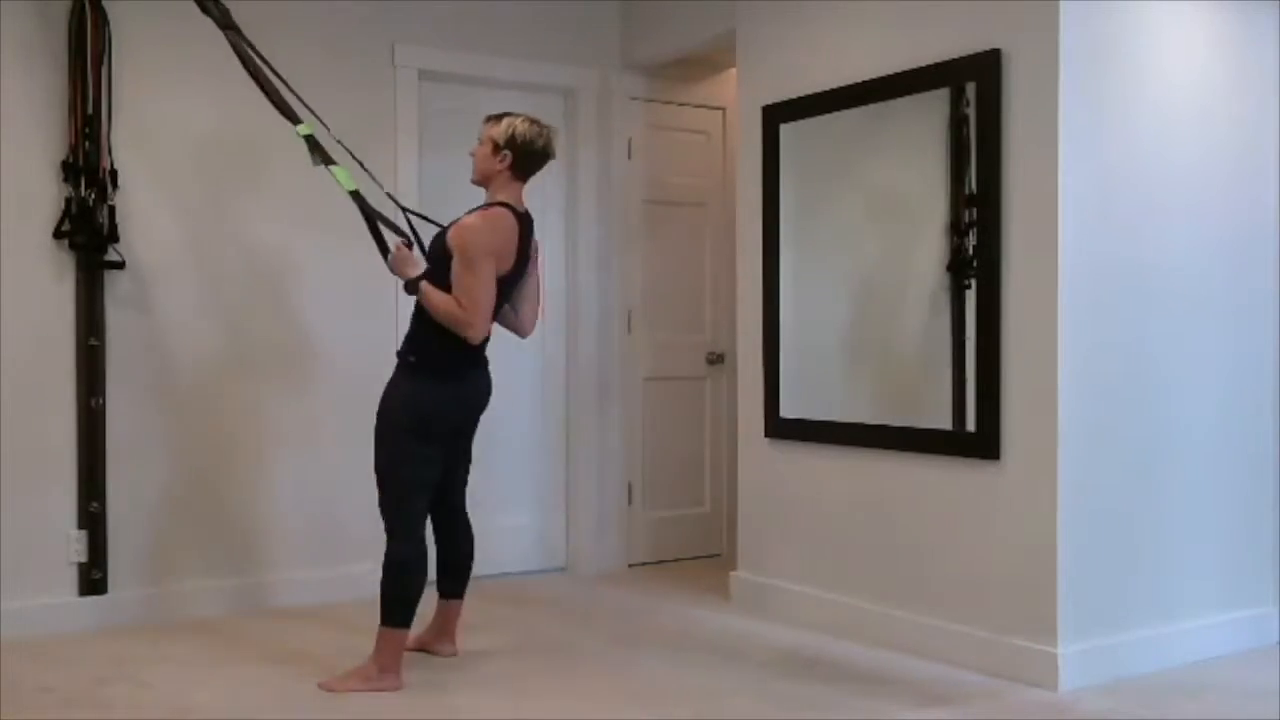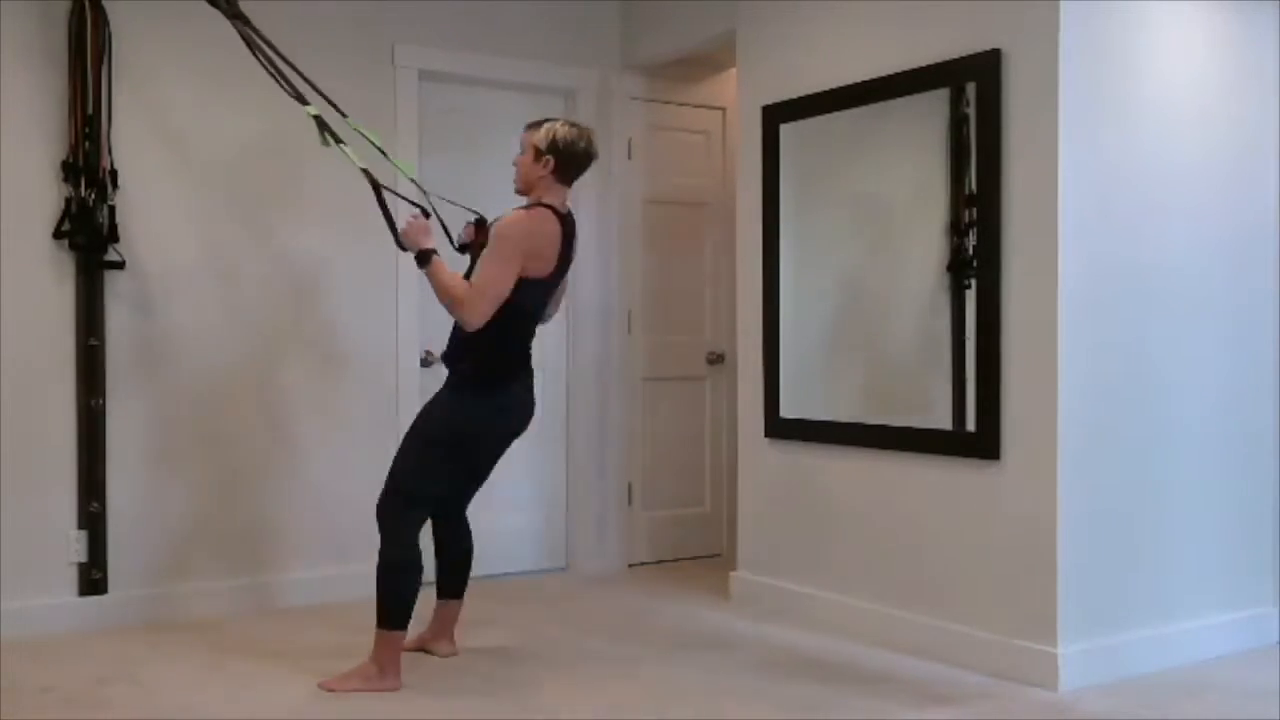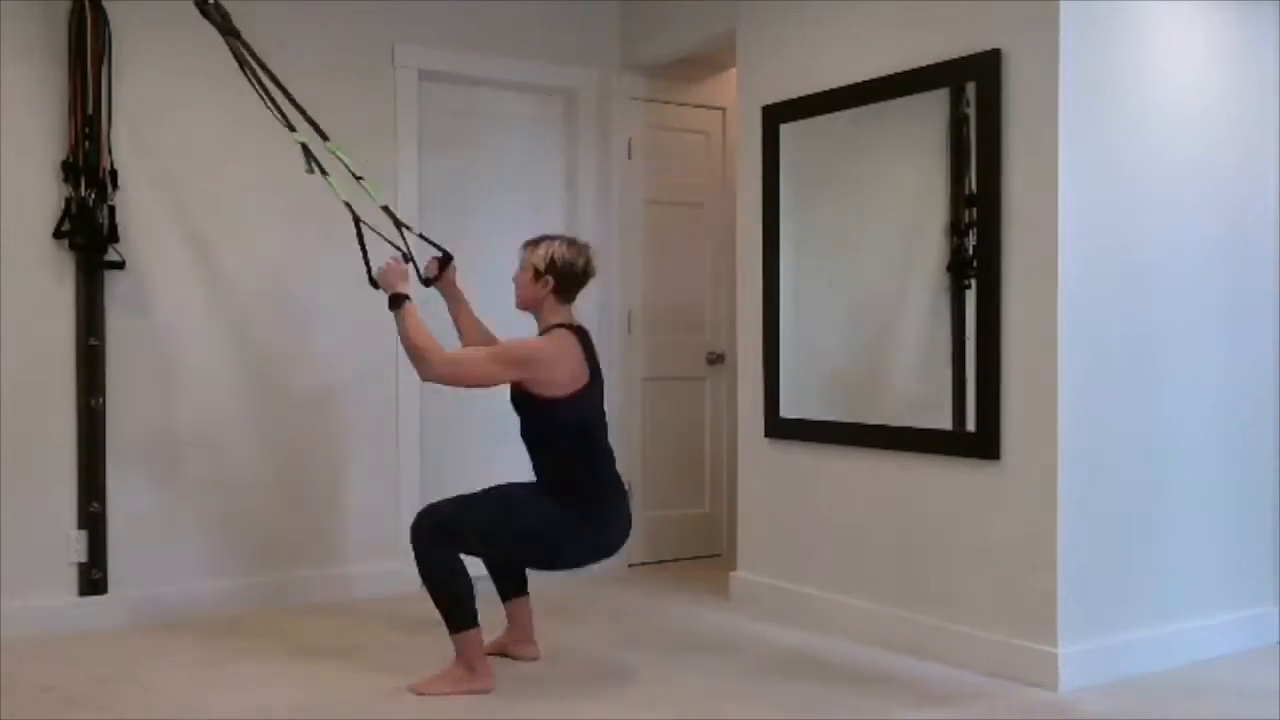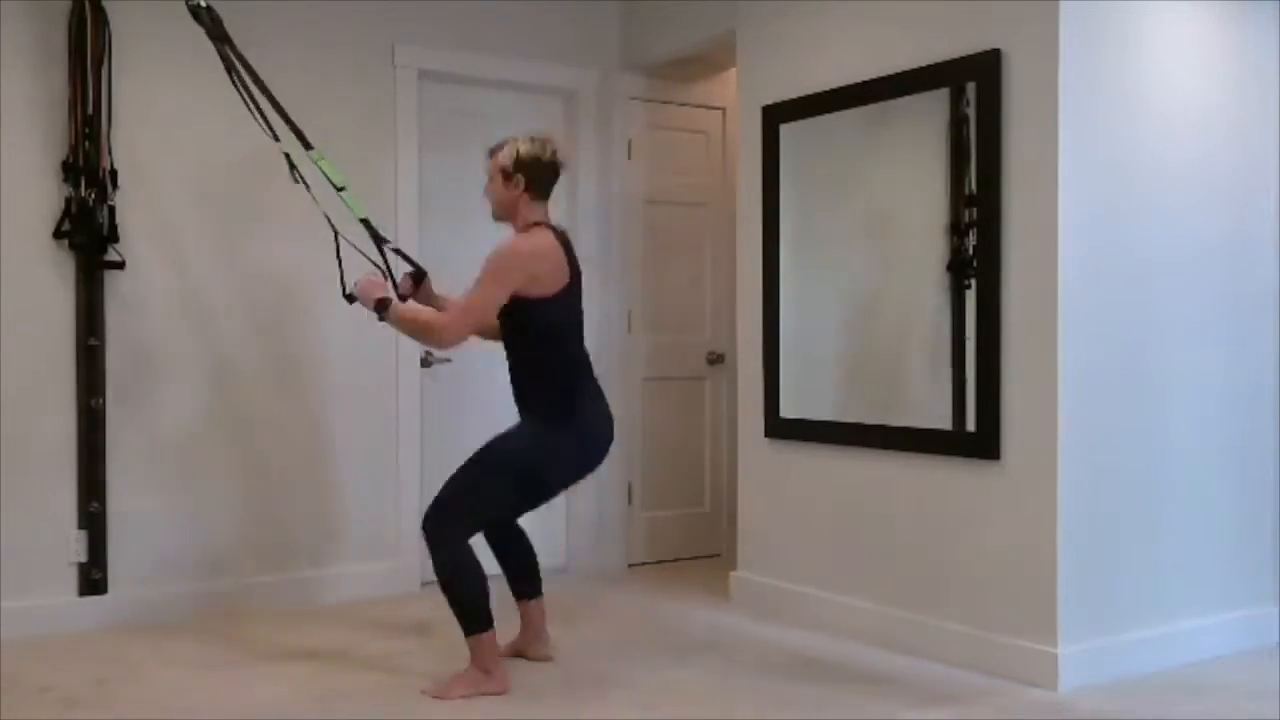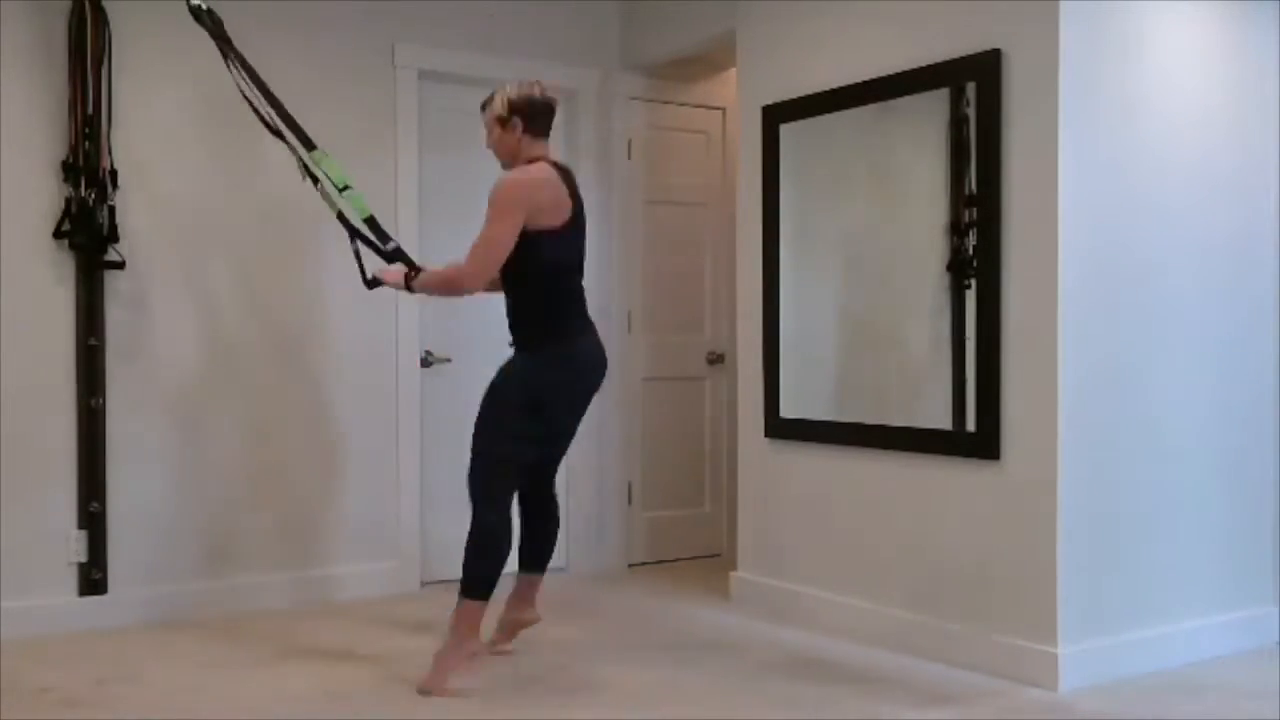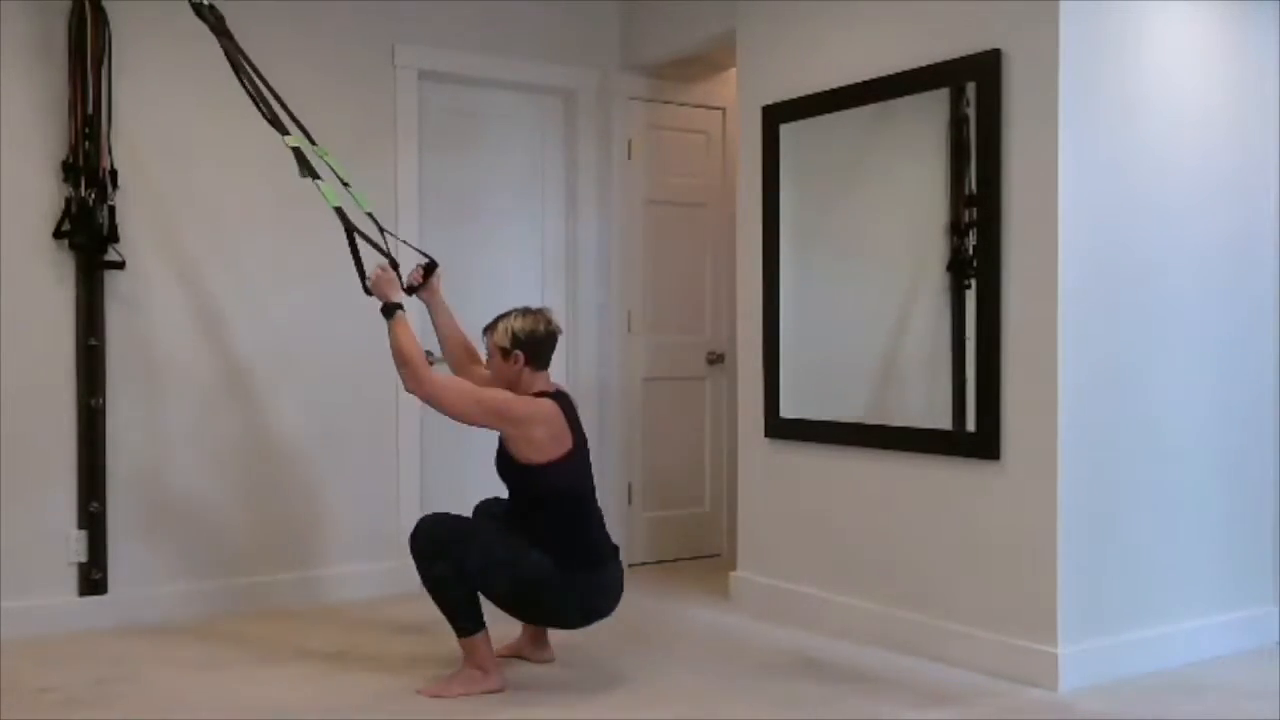
dt=0.5s
person 1, frame 1
left shoulder: (482, 228)
right shoulder: (518, 225)
left elbow: (472, 326)
right elbow: (521, 321)
left wrist: (415, 277)
left hip: (427, 388)
right hip: (462, 386)
left knee: (406, 518)
right knee: (446, 508)
left ankle: (384, 668)
right ankle: (442, 632)
person 1, frame 2
left shoulder: (525, 226)
right shoulder: (561, 227)
left elbow: (471, 314)
left wrist: (426, 252)
right wrist: (486, 243)
left hip: (476, 398)
right hip: (505, 397)
left knee: (397, 514)
right knee: (446, 507)
left ankle: (383, 666)
right ankle: (441, 632)
person 1, frame 3
left shoulder: (543, 354)
right shoulder: (566, 342)
left elbow: (440, 368)
right elbow: (489, 356)
left wrist: (400, 297)
right wrist: (451, 291)
left hip: (580, 520)
right hip: (601, 511)
left knee: (433, 529)
right knee: (487, 521)
left ankle: (468, 670)
right ankle: (520, 637)
person 1, frame 4
left shoulder: (519, 252)
right shoulder: (550, 244)
left elbow: (444, 333)
right elbow: (497, 323)
left wrist: (383, 300)
right wrist: (427, 294)
left hip: (560, 433)
right hip: (584, 425)
left knee: (444, 523)
right knee: (488, 506)
left ankle: (485, 668)
right ankle: (534, 634)
person 1, frame 5
left shoulder: (523, 183)
right shoulder: (557, 181)
left elbow: (472, 278)
left wrist: (408, 277)
right wrist: (427, 274)
left hip: (550, 363)
right hip: (575, 357)
left knee: (488, 491)
right knee: (533, 477)
left ankle: (467, 637)
right ankle: (525, 599)
person 1, frame 6
left shoulder: (526, 415)
right shoulder: (548, 403)
left elbow: (423, 385)
right elbow: (470, 370)
left wrist: (391, 305)
right wrist: (432, 299)
left hip: (575, 585)
left knee: (433, 539)
right knee: (489, 541)
left ankle: (481, 667)
right ankle: (534, 638)
